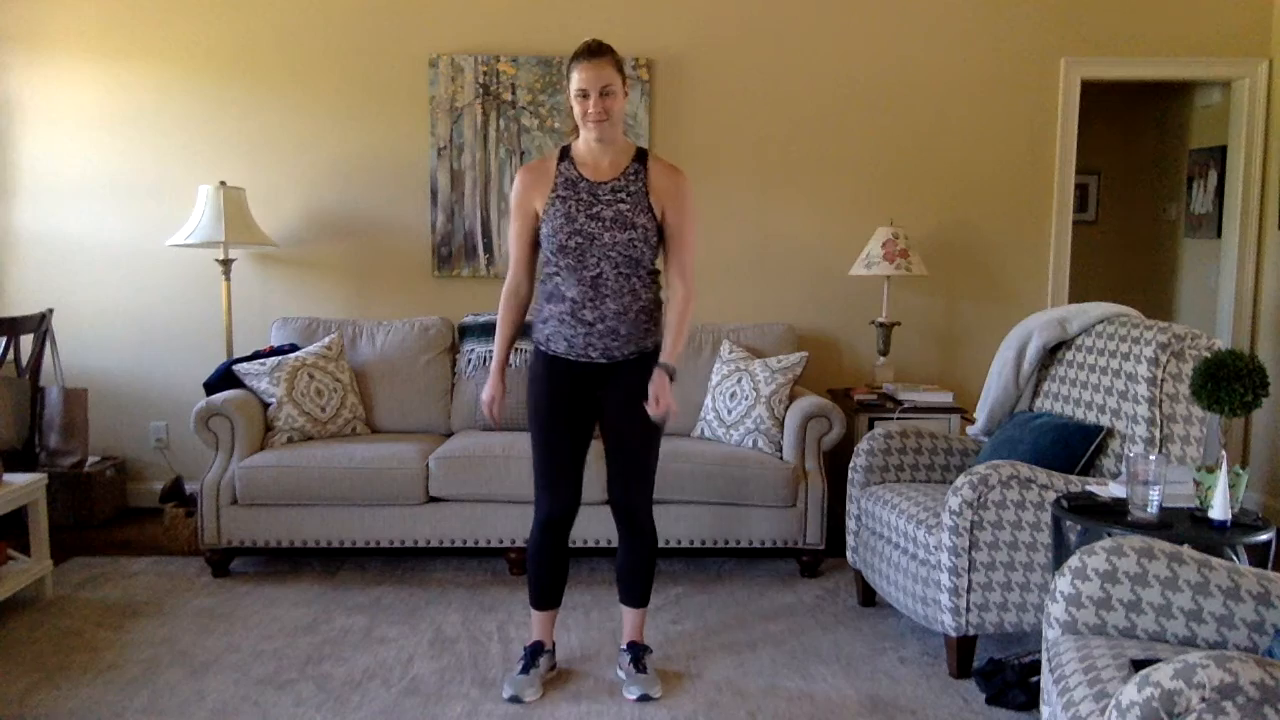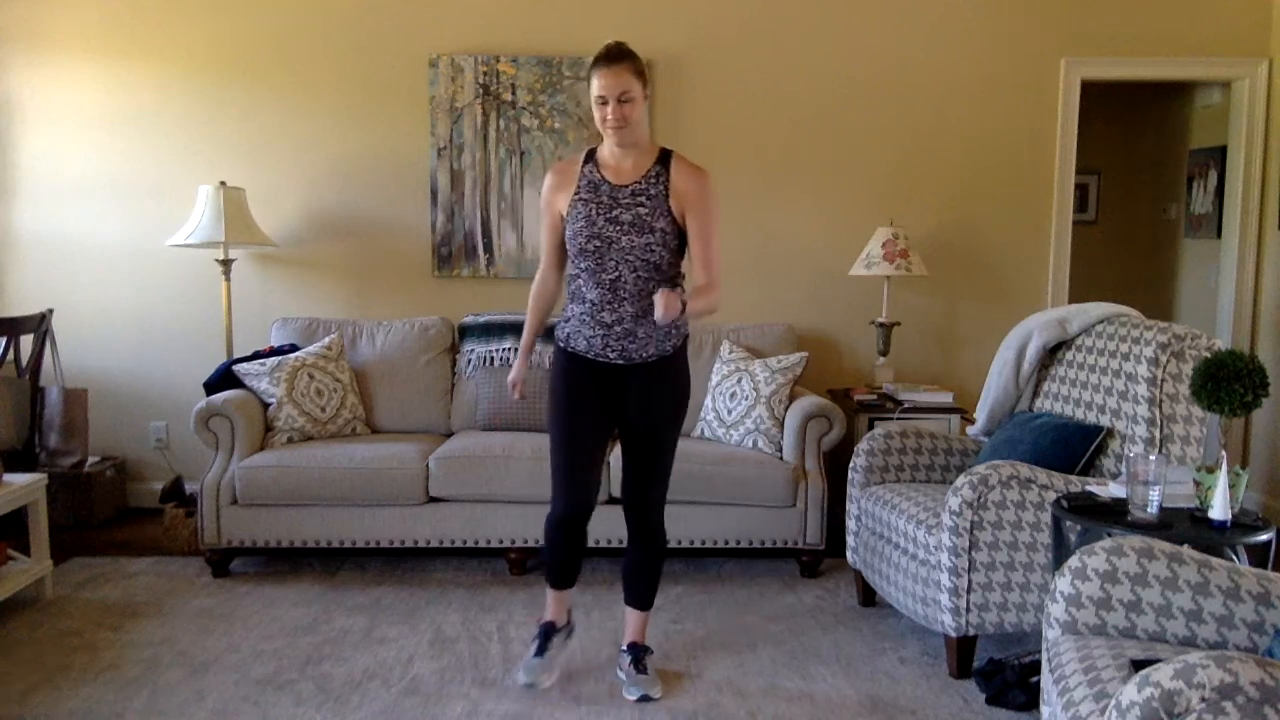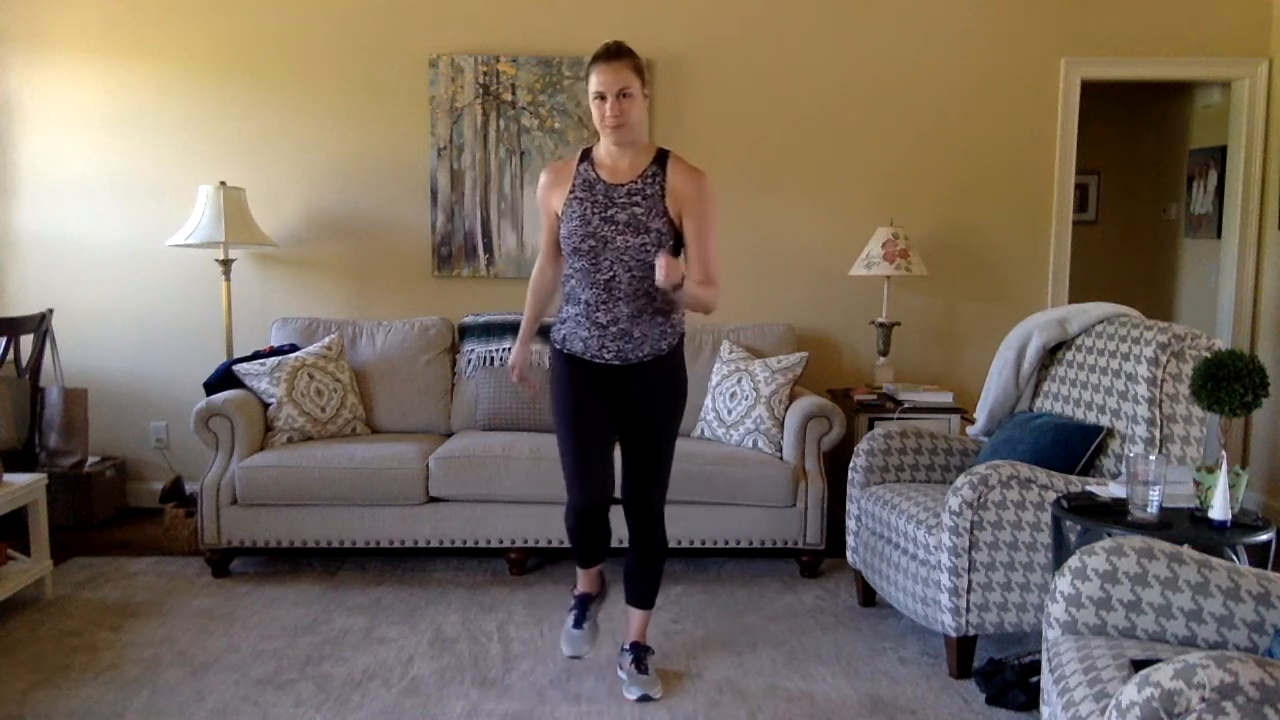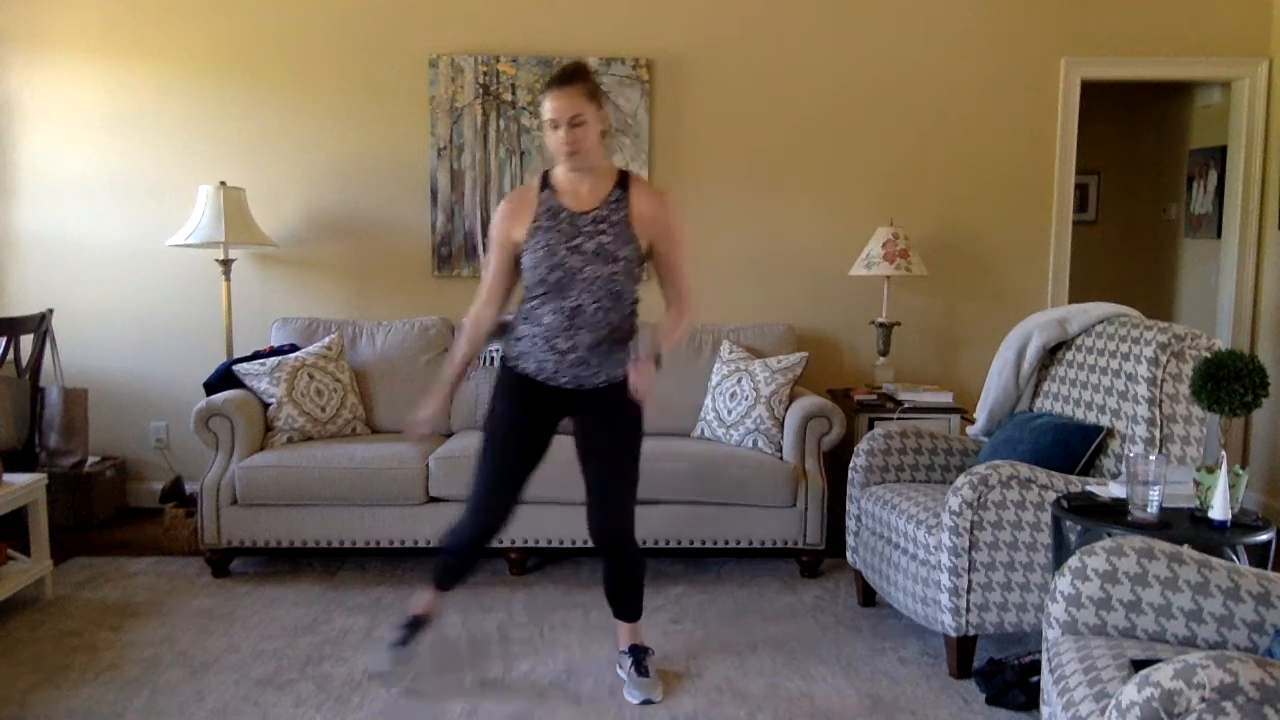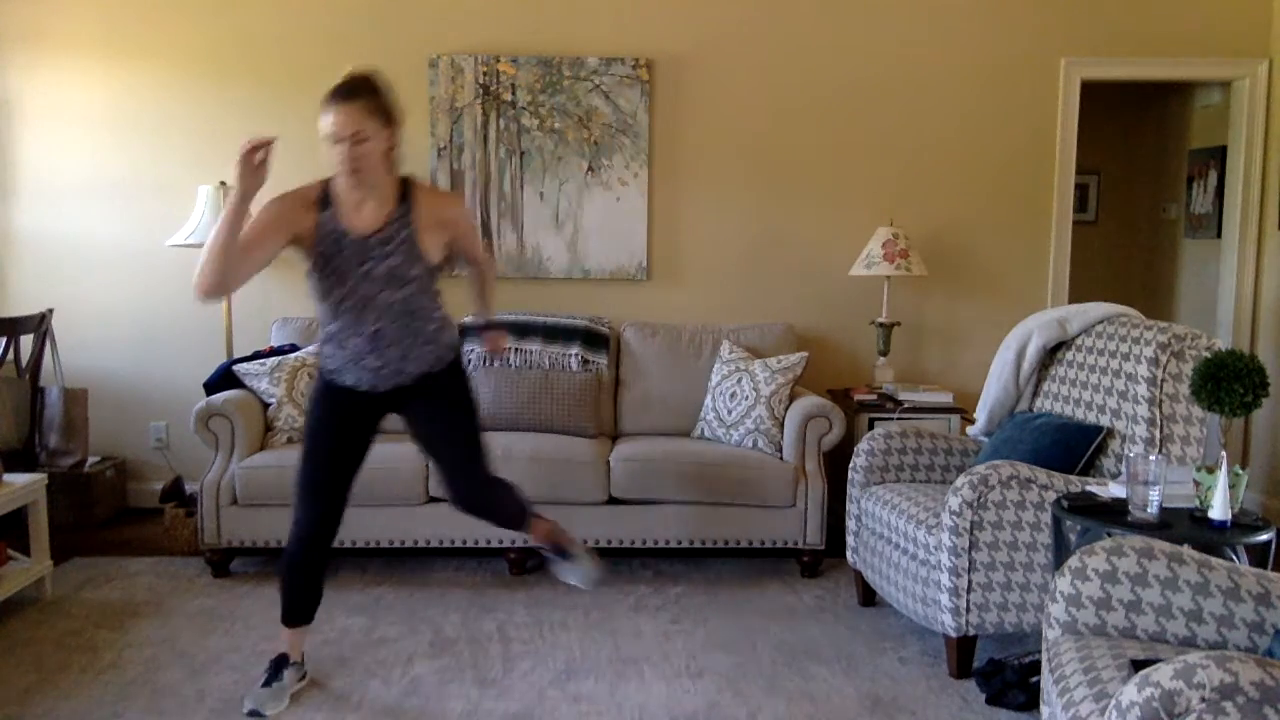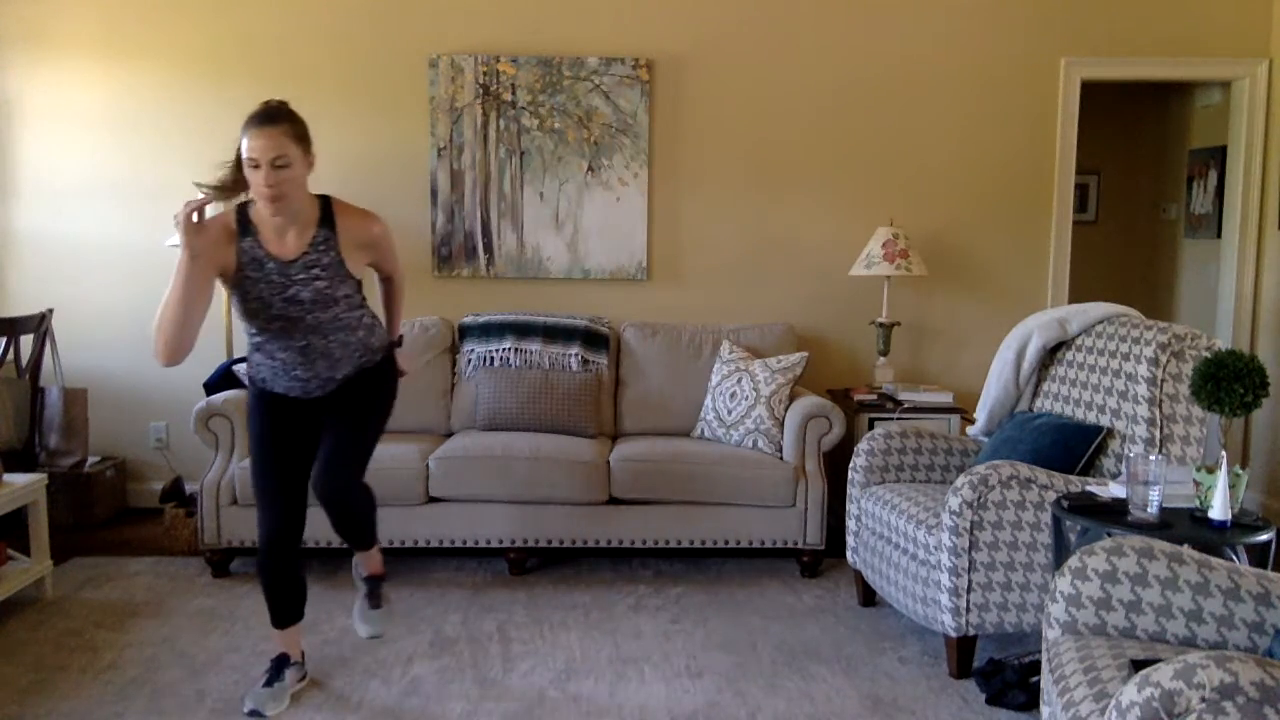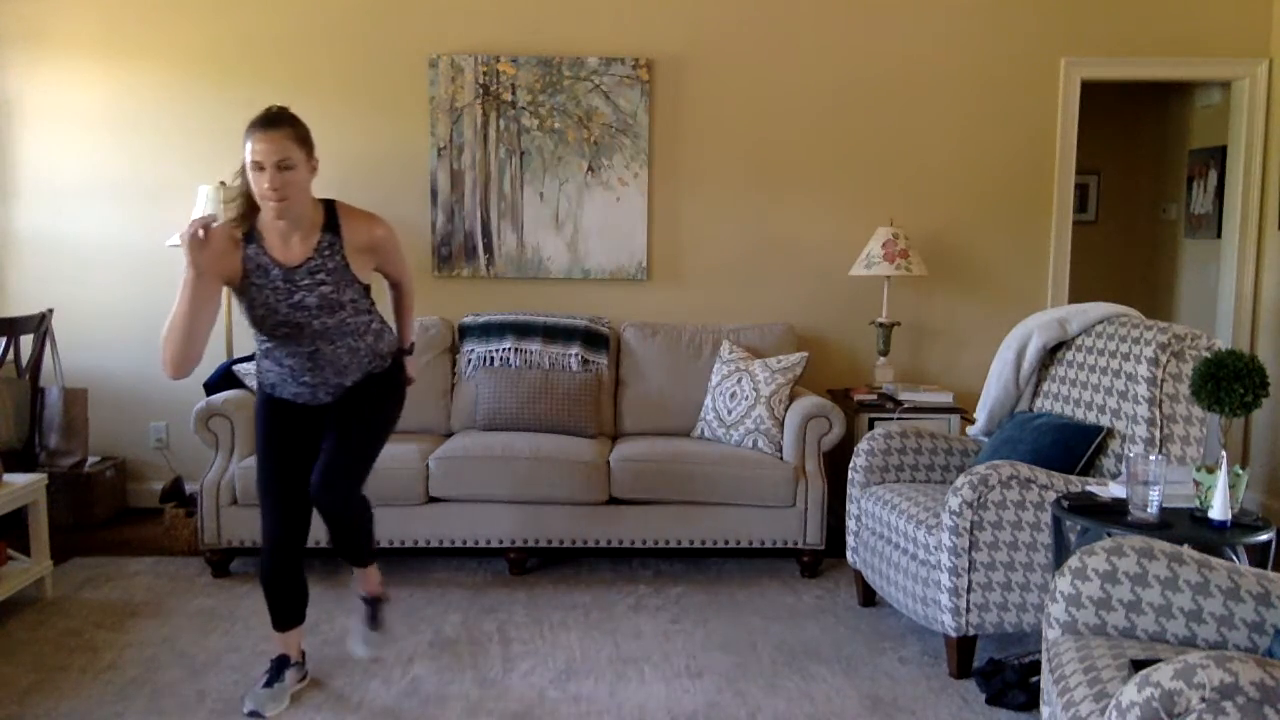
dt=0.4s
person 1, frame 1
left shoulder: (665, 180)
right shoulder: (535, 178)
left elbow: (680, 285)
right elbow: (518, 281)
left wrist: (666, 368)
right wrist: (497, 368)
left hip: (634, 368)
right hip: (558, 366)
left knee: (633, 507)
right knee: (553, 509)
left ankle: (633, 647)
right ankle: (540, 646)
person 1, frame 2
left shoulder: (687, 180)
right shoulder: (562, 180)
left elbow: (711, 289)
right elbow: (549, 273)
left wrist: (681, 302)
right wrist: (523, 351)
left hip: (657, 368)
right hip: (580, 362)
left knee: (644, 508)
right knee: (570, 500)
left ankle: (634, 647)
right ankle: (555, 622)
person 1, frame 3
left shoulder: (684, 181)
right shoulder: (558, 178)
left elbow: (709, 295)
left wrist: (679, 281)
right wrist: (523, 339)
left hip: (654, 367)
right hip: (577, 361)
left knee: (645, 506)
right knee: (587, 495)
left ankle: (636, 645)
right ankle: (587, 588)
person 1, frame 4
left shoulder: (647, 203)
right shoulder: (518, 209)
left elbow: (680, 302)
right elbow: (487, 304)
left wrist: (653, 355)
right wrist: (443, 388)
left hip: (610, 388)
right hip: (528, 379)
left knee: (612, 528)
right knee: (485, 513)
left ankle: (631, 649)
right ankle: (426, 605)
person 1, frame 5
left shoulder: (436, 210)
right shoulder: (300, 208)
left elbow: (479, 259)
right elbow: (208, 288)
left wrist: (489, 323)
right wrist: (241, 197)
left hip: (431, 374)
right hip: (344, 383)
left knee: (472, 489)
right knee: (312, 526)
left ankle: (546, 533)
right ankle: (289, 659)
person 1, frame 6
left shoulder: (359, 228)
right shoulder: (221, 237)
left elbow: (392, 275)
right elbow: (169, 353)
left wrist: (392, 340)
right wrist: (192, 257)
left hip: (362, 375)
right hip: (278, 391)
left knee: (334, 481)
right knee: (276, 532)
left ankle: (369, 565)
right ankle: (289, 657)
person 1, frame 7
left shoulder: (363, 232)
right shoulder: (226, 245)
left elbow: (402, 281)
right elbow: (177, 366)
left wrist: (404, 349)
right wrist: (197, 273)
left hip: (369, 381)
right hip: (285, 395)
left knee: (331, 487)
right knee: (279, 536)
left ankle: (370, 586)
right ankle: (290, 658)
